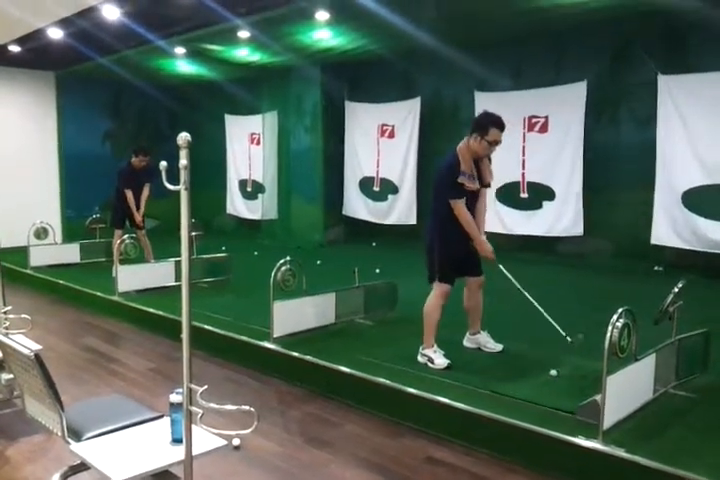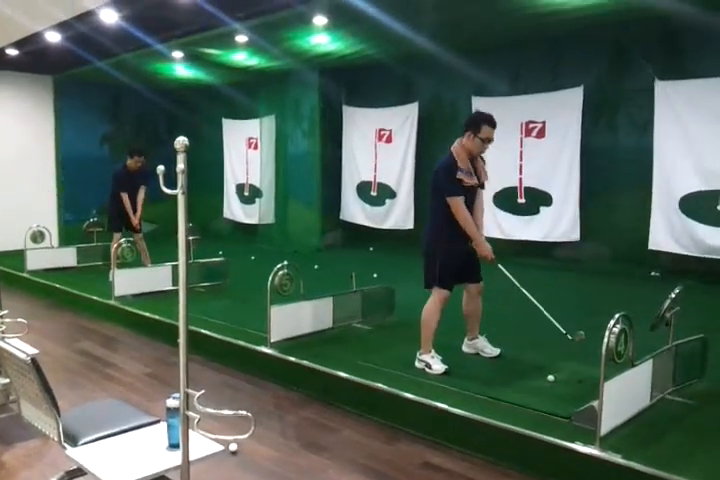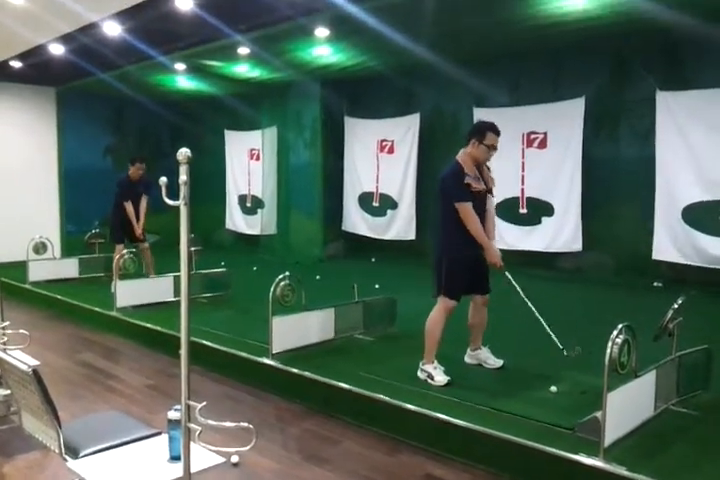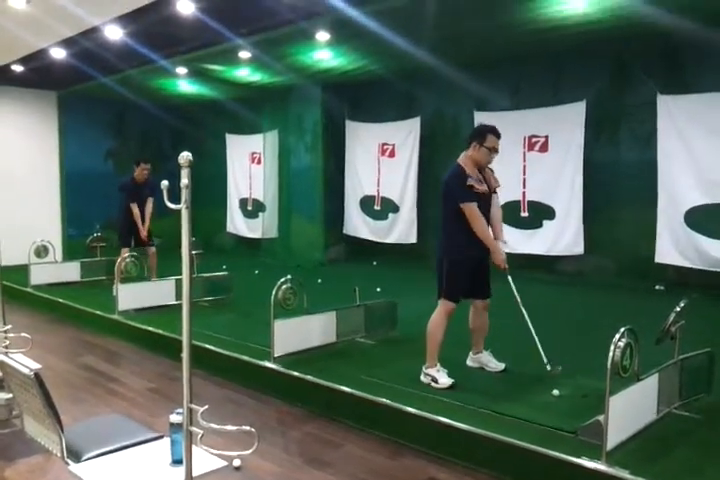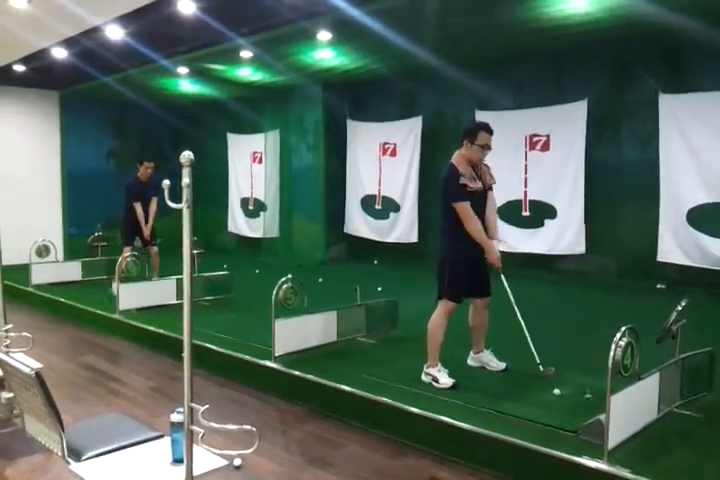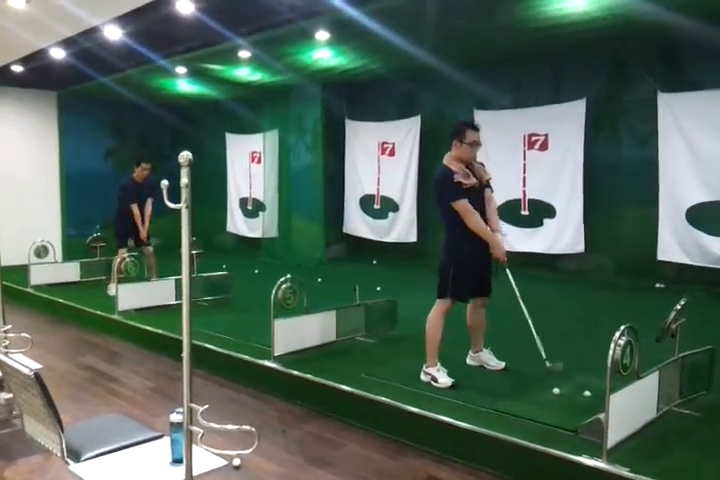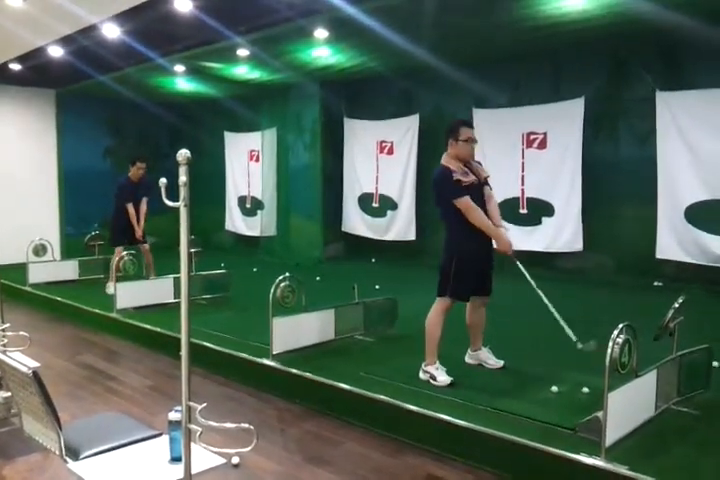
dt=0.2s
person 1, frame 1
left shoulder: (483, 161)
right shoulder: (452, 167)
left elbow: (481, 198)
right elbow: (460, 210)
left wrist: (481, 236)
right wrist: (481, 242)
left hip: (465, 235)
right hip: (444, 235)
left knee: (476, 281)
right knee: (442, 288)
left ankle: (474, 334)
right ankle: (427, 348)
person 1, frame 2
left shoulder: (477, 162)
right shoulder: (448, 167)
left elbow: (477, 200)
right elbow: (458, 209)
left wrist: (479, 238)
right wrist: (480, 242)
left hip: (464, 240)
right hip: (443, 241)
left knee: (475, 287)
right knee: (440, 294)
left ankle: (472, 340)
right ankle: (425, 354)
person 1, frame 3
left shoulder: (483, 172)
right shoulder: (454, 174)
left elbow: (488, 207)
right elbow: (467, 215)
left wrist: (491, 242)
right wrist: (489, 247)
left hip: (475, 249)
right hip: (453, 250)
left knee: (481, 298)
right knee: (446, 303)
left ankle: (476, 350)
right ankle: (427, 364)
person 1, frame 4
left shoulder: (486, 174)
right shoulder: (457, 176)
left elbow: (494, 207)
right elbow: (473, 216)
left wrist: (499, 242)
right wrist: (494, 248)
left hip: (478, 251)
right hip: (454, 252)
left knee: (482, 302)
right knee: (447, 305)
left ankle: (477, 354)
right ankle: (430, 367)
person 1, frame 5
left shoulder: (483, 171)
right shoulder: (452, 175)
left elbow: (490, 205)
right elbow: (467, 215)
left wrist: (493, 240)
right wrist: (488, 247)
left hip: (477, 250)
right hip: (455, 250)
left knee: (481, 300)
right knee: (447, 305)
left ankle: (478, 353)
right ankle: (431, 367)
person 1, frame 6
left shoulder: (478, 170)
right shoulder: (445, 176)
left elbow: (489, 201)
right elbow: (466, 213)
left wrist: (496, 234)
right wrist: (493, 241)
left hip: (480, 248)
right hip: (459, 250)
left knee: (479, 299)
right knee: (444, 303)
left ankle: (477, 352)
right ankle: (430, 366)
person 1, frame 7
left shoulder: (476, 168)
right shoulder: (444, 175)
left elbow: (489, 198)
right elbow: (469, 209)
left wrist: (500, 228)
right wrist: (497, 236)
left hip: (481, 245)
right hip: (460, 248)
left knee: (480, 298)
right knee: (444, 301)
left ankle: (476, 350)
right ankle: (429, 365)
person 2, frame 1
left shoulder: (148, 170)
right shoulder: (124, 171)
left elbow: (146, 190)
right elbow: (128, 194)
left wrist: (141, 210)
right wrist: (135, 214)
left hip: (137, 204)
right hip: (121, 204)
left knee: (142, 233)
right knee: (118, 233)
left ankle: (151, 261)
right ankle: (116, 265)
person 2, frame 2
left shoulder: (143, 172)
right shoulder: (120, 173)
left elbow: (141, 192)
right elbow: (124, 197)
left wrist: (138, 213)
right wrist: (131, 217)
left hip: (134, 207)
right hip: (117, 207)
left knee: (139, 237)
right knee: (117, 237)
left ankle: (148, 266)
right ankle: (113, 269)
person 2, frame 3
left shoulder: (145, 182)
right shoulder: (122, 183)
left elbow: (143, 202)
right elbow: (128, 206)
left wrist: (141, 223)
right wrist: (135, 226)
left hip: (137, 219)
right hip: (119, 218)
left knee: (145, 246)
right knee: (119, 249)
left ankle: (152, 276)
right ankle: (115, 281)
person 2, frame 4
left shoulder: (151, 184)
right shoulder: (127, 185)
left elbow: (149, 204)
right elbow: (134, 208)
left wrist: (146, 226)
right wrist: (141, 229)
left hip: (143, 223)
right hip: (127, 222)
left knee: (152, 251)
right knee: (125, 253)
left ankle: (154, 280)
right ankle: (117, 283)
person 2, frame 5
left shoulder: (154, 183)
right shoulder: (131, 184)
left elbow: (154, 203)
right elbow: (138, 207)
left wrist: (149, 227)
right wrist: (144, 227)
left hip: (148, 218)
right hip: (131, 222)
left knee: (154, 251)
right knee: (127, 252)
left ankle: (156, 279)
person 2, frame 6
left shoulder: (148, 184)
right shoulder: (127, 185)
left elbow: (148, 205)
right elbow: (134, 209)
left wrist: (146, 226)
right wrist: (140, 230)
left hip: (141, 222)
right hip: (124, 222)
left knee: (149, 251)
right knee: (122, 252)
left ankle: (154, 279)
right ankle: (112, 284)
person 2, frame 7
left shoulder: (144, 183)
right shoulder: (123, 184)
left elbow: (143, 204)
right elbow: (130, 208)
left wrist: (141, 225)
right wrist: (136, 229)
left hip: (136, 220)
right hip: (120, 221)
left knee: (146, 248)
right knee: (119, 251)
left ankle: (152, 277)
right ankle: (111, 282)
